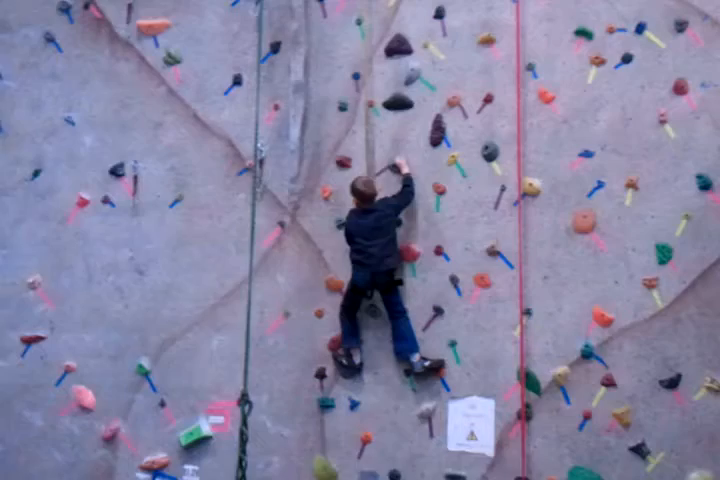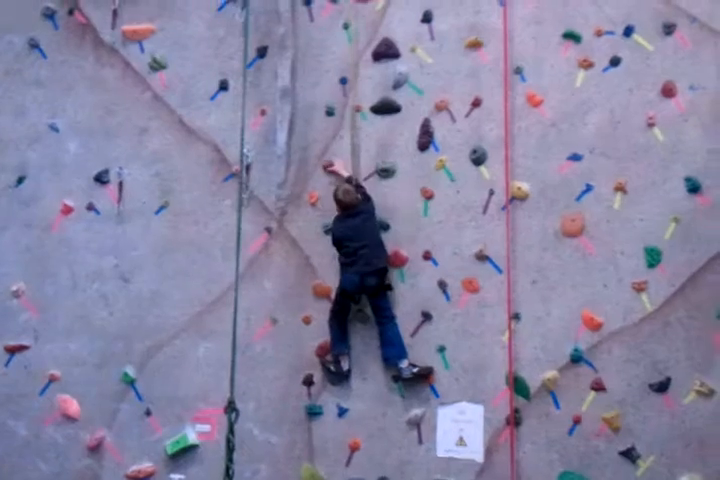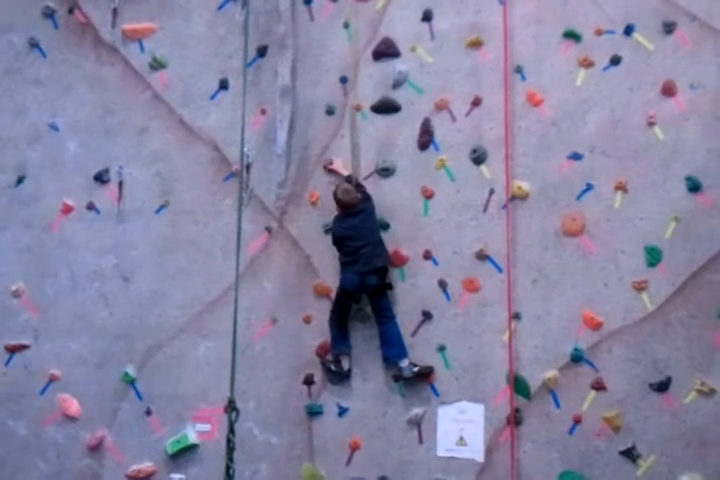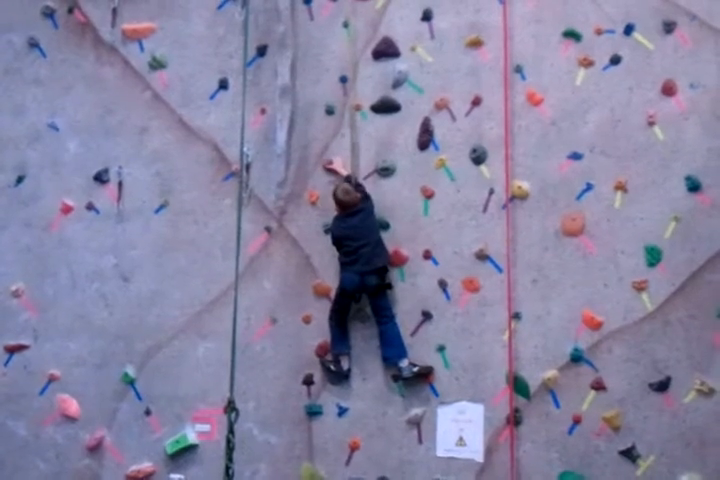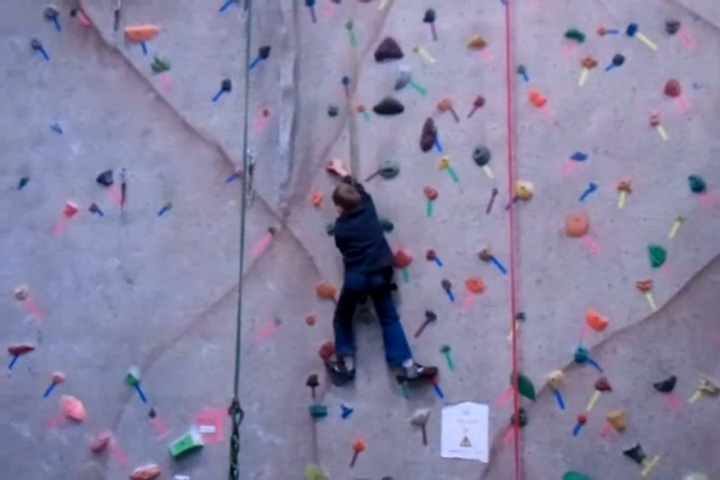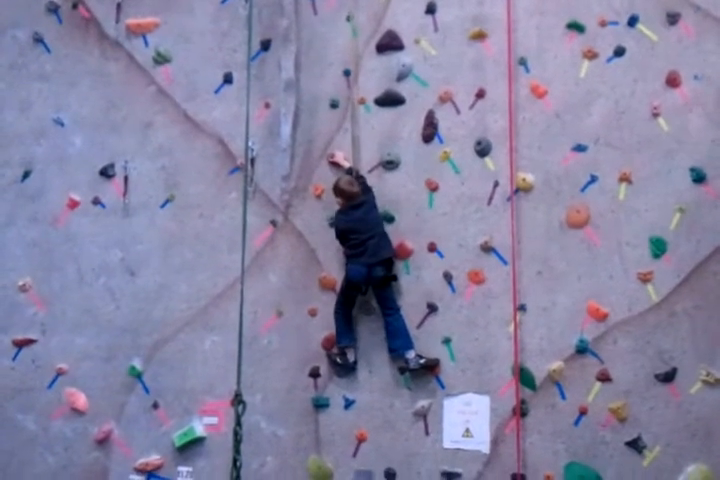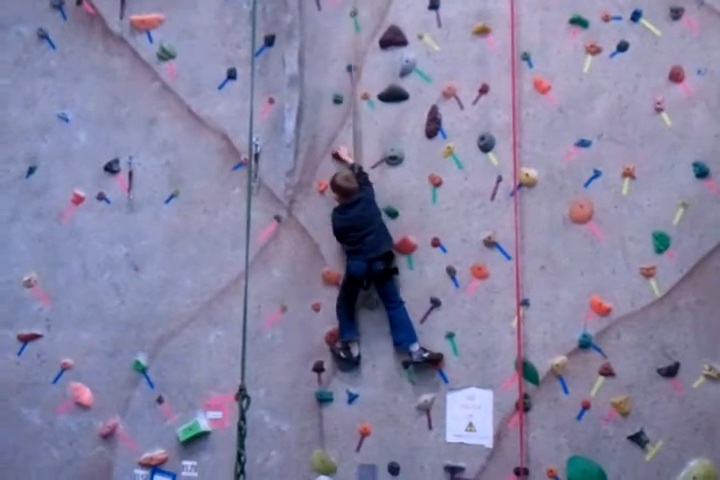
dt=0.3s
person 1, frame 1
left shoulder: (352, 219)
right shoulder: (388, 207)
right elbow: (408, 192)
right wrist: (404, 168)
left hip: (361, 273)
right hip: (385, 273)
left knee: (348, 312)
right knee: (398, 314)
left ankle: (353, 356)
right ankle: (414, 359)
person 1, frame 2
left shoulder: (337, 225)
right shoulder: (368, 209)
right elbow: (360, 188)
right wrist: (342, 173)
left hip: (350, 277)
right hip: (375, 275)
left knee: (337, 318)
right knee: (386, 319)
left ankle: (341, 363)
right ankle: (403, 365)
person 1, frame 3
left shoulder: (337, 225)
right shoulder: (367, 208)
right elbow: (359, 186)
right wrist: (342, 170)
left hip: (350, 276)
right hip: (375, 274)
left knee: (338, 318)
right knee: (386, 319)
left ankle: (342, 361)
right ankle: (403, 364)
person 1, frame 4
left shoulder: (337, 225)
right shoulder: (367, 208)
right elbow: (358, 186)
right wrist: (341, 170)
left hip: (350, 276)
right hip: (375, 274)
left knee: (338, 318)
right knee: (385, 318)
left ankle: (341, 361)
right ankle: (403, 365)
person 1, frame 5
left shoulder: (340, 226)
right shoulder: (368, 208)
right elbow: (358, 187)
right wrist: (341, 171)
left hip: (355, 276)
right hip: (380, 275)
left knee: (342, 319)
right knee: (389, 319)
left ankle: (346, 363)
right ankle: (407, 365)
person 1, frame 6
left shoulder: (340, 219)
right shoulder: (369, 201)
right elbow: (360, 179)
right wrist: (343, 163)
left hip: (356, 268)
right hip: (380, 266)
left knee: (342, 310)
right knee: (391, 311)
left ankle: (347, 354)
right ankle: (410, 357)
person 1, frame 7
left shoulder: (338, 215)
right shoulder: (367, 196)
right elbow: (362, 175)
right wrist: (347, 159)
left hip: (356, 263)
right hip: (381, 260)
left knee: (345, 305)
right knee: (394, 304)
left ankle: (351, 348)
right ankle: (415, 349)
